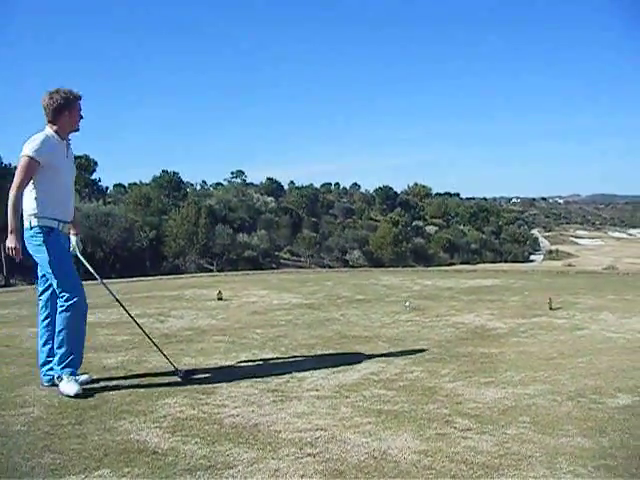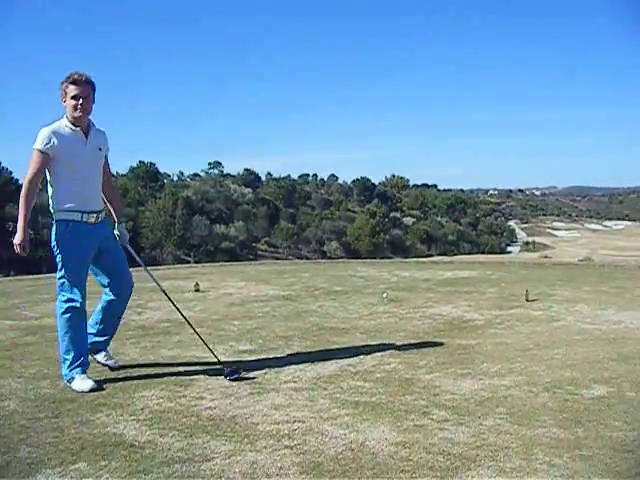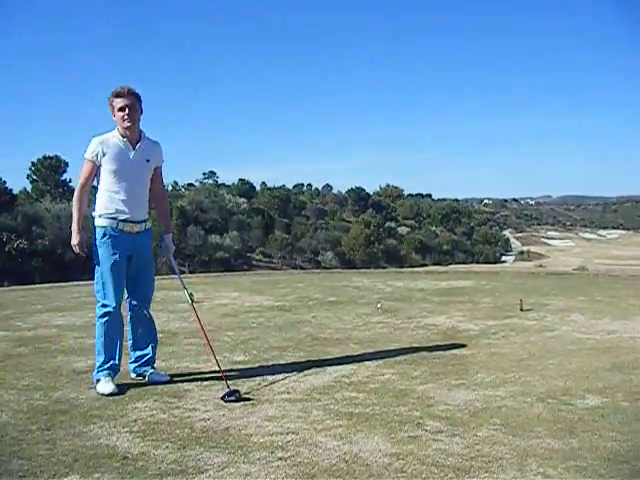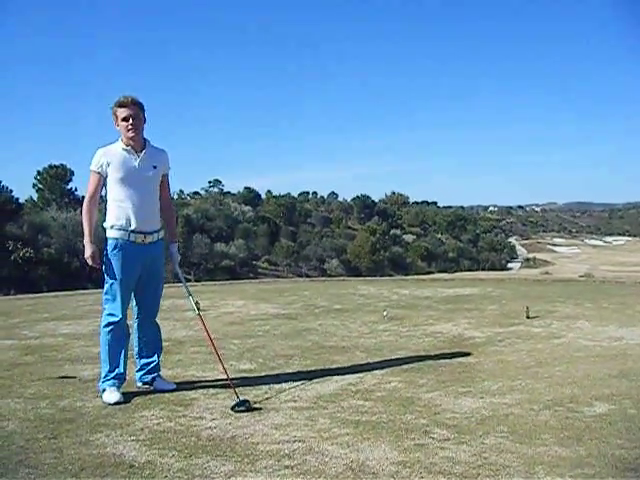
dt=0.7s
person 1, frame 1
left shoulder: (66, 147)
right shoulder: (39, 144)
right elbow: (16, 189)
left wrist: (73, 231)
right wrist: (12, 233)
left hip: (59, 235)
right hip: (43, 233)
left knee: (53, 303)
right knee: (72, 299)
left ankle: (55, 369)
right ankle: (65, 368)
person 1, frame 2
left shoulder: (100, 137)
right shoulder: (51, 135)
right elbow: (30, 183)
left wrist: (119, 222)
right wrist: (22, 228)
left hip: (101, 225)
right hip: (70, 227)
left knee: (122, 286)
right knee: (71, 299)
left ankle: (94, 342)
right ankle: (74, 369)
person 1, frame 3
left shoulder: (154, 148)
right shoulder: (100, 145)
left elbow: (158, 194)
right elbow: (82, 188)
left wrist: (167, 233)
right wrist: (76, 229)
left hip: (142, 233)
right hip: (110, 233)
left knee: (141, 304)
right knee: (109, 305)
left ankle: (142, 365)
right ankle: (104, 372)
person 1, frame 4
left shoulder: (160, 156)
right shoulder: (105, 156)
right elbow: (90, 200)
left wrist: (173, 242)
right wrist: (88, 242)
left hip: (154, 243)
right hip: (121, 243)
left knee: (148, 314)
right knee: (115, 315)
left ankle: (148, 373)
right ankle: (110, 381)
